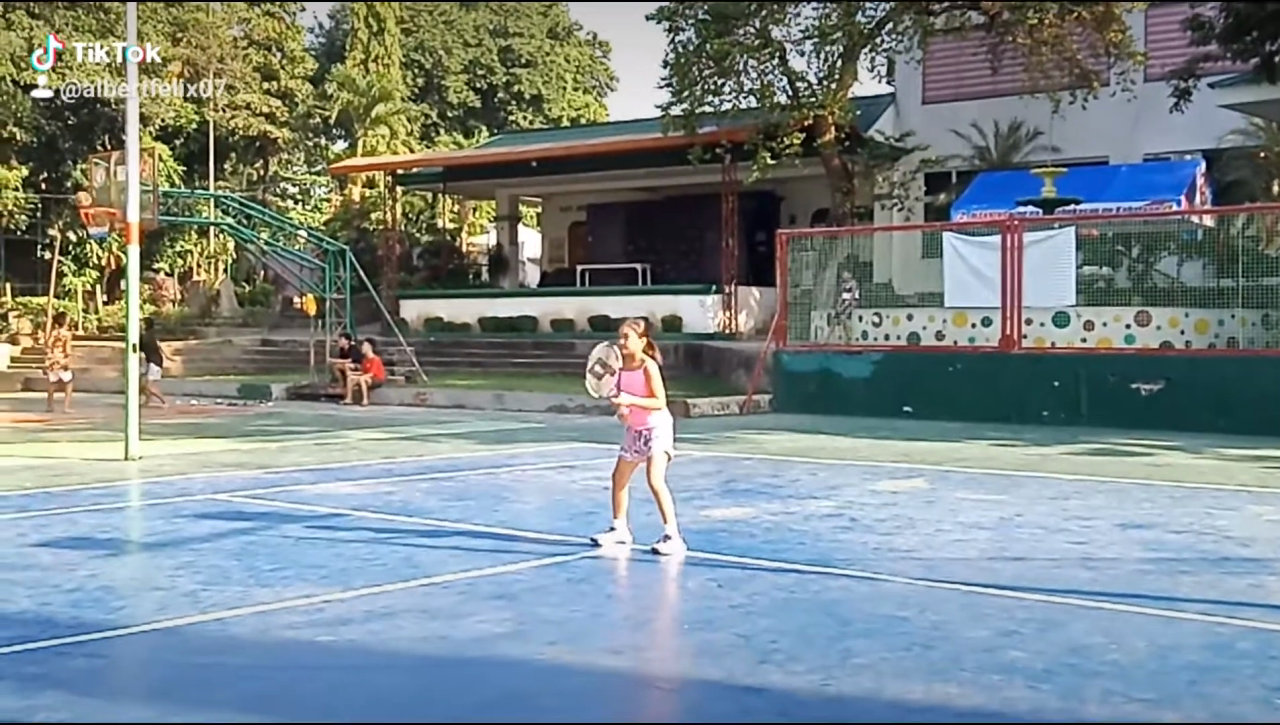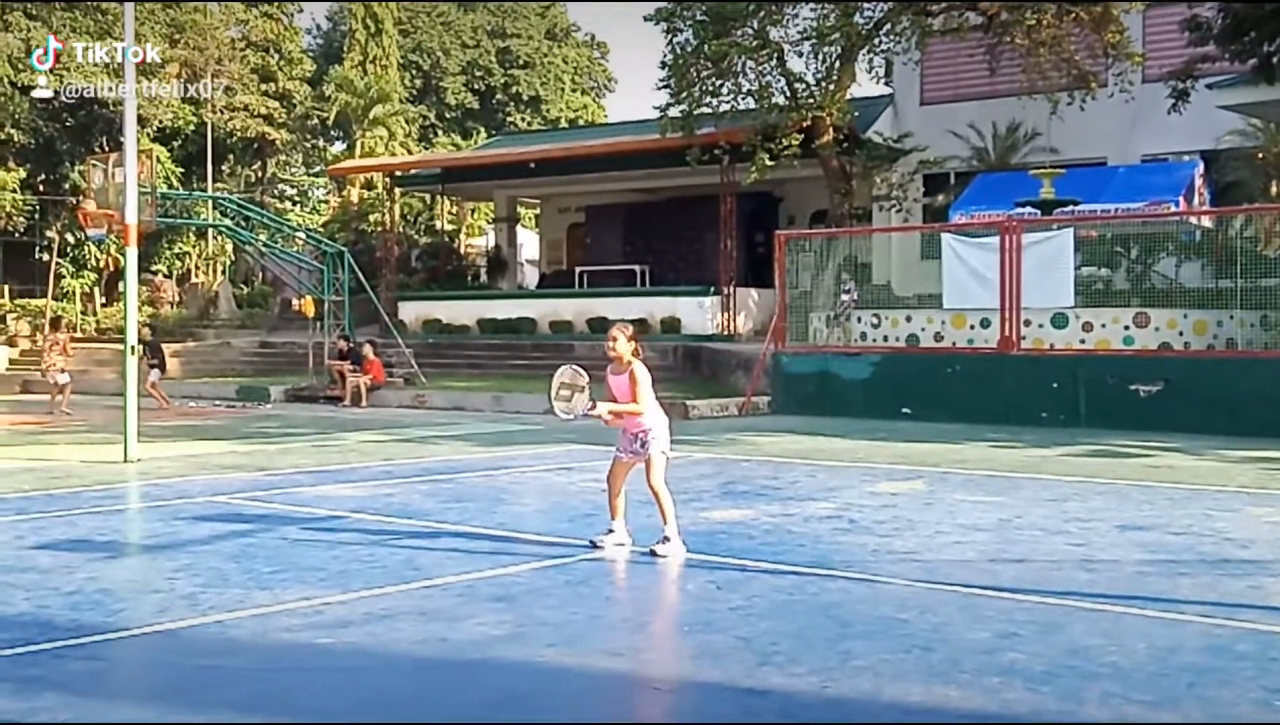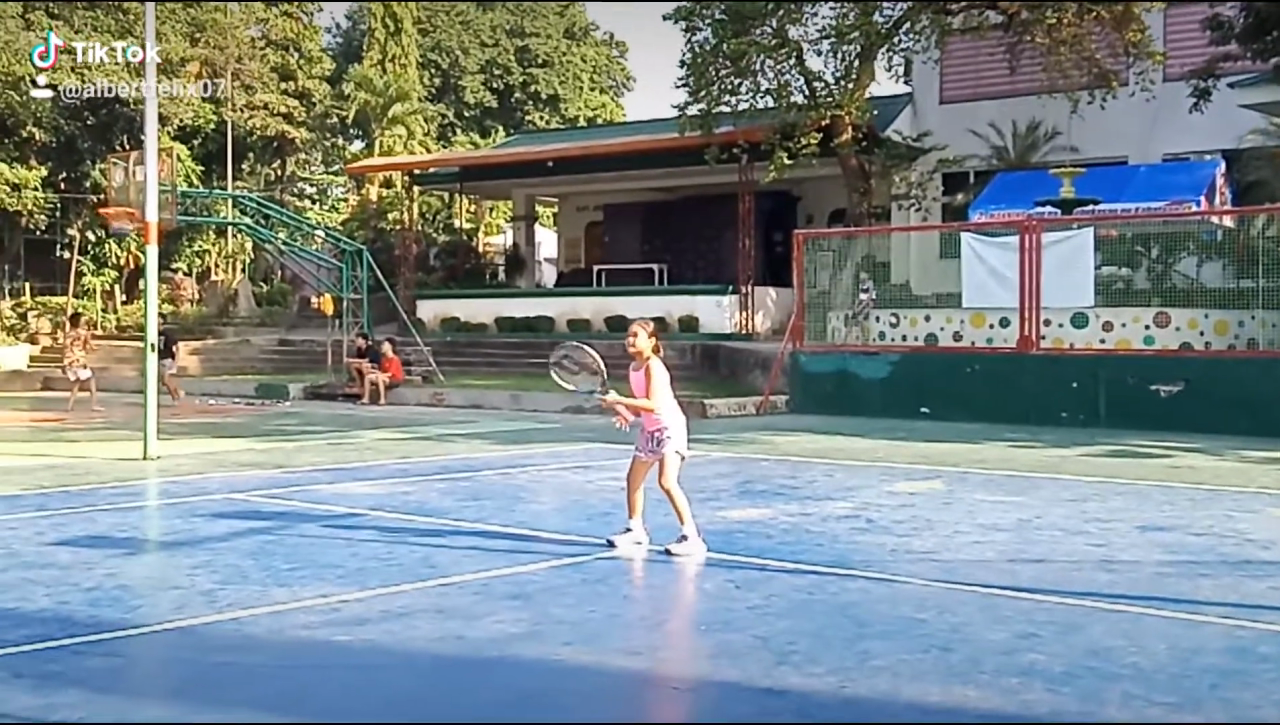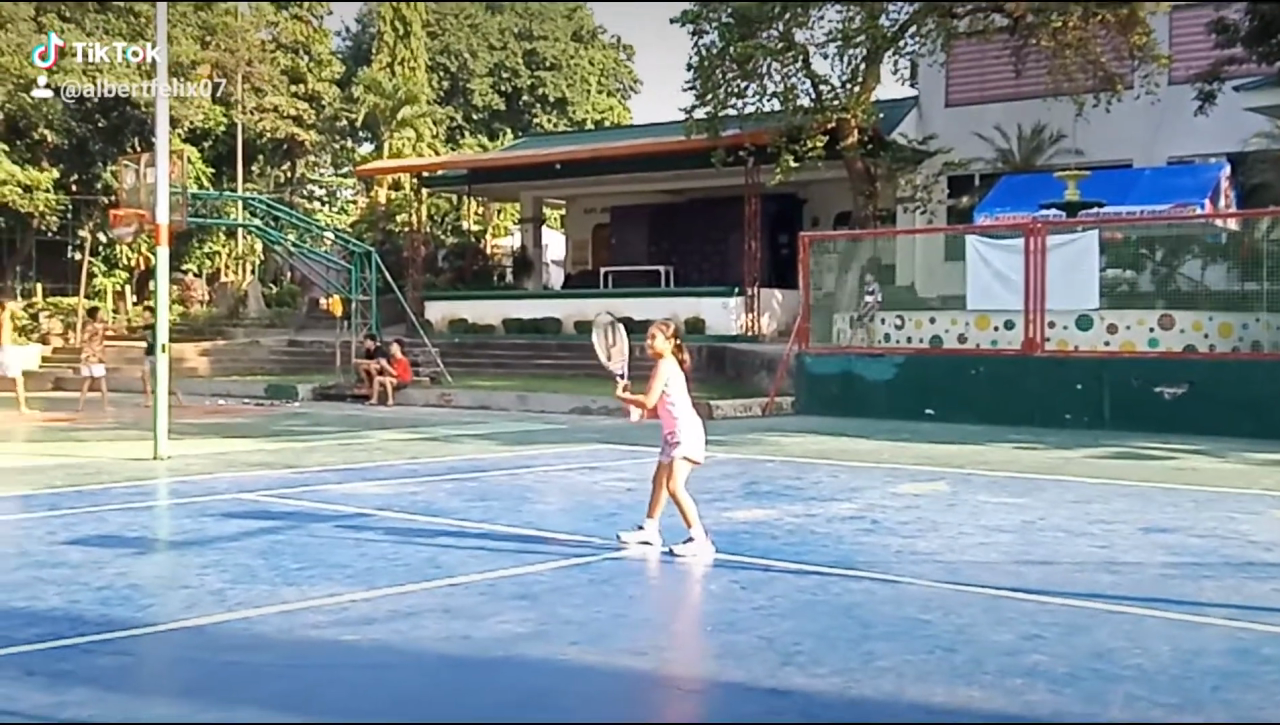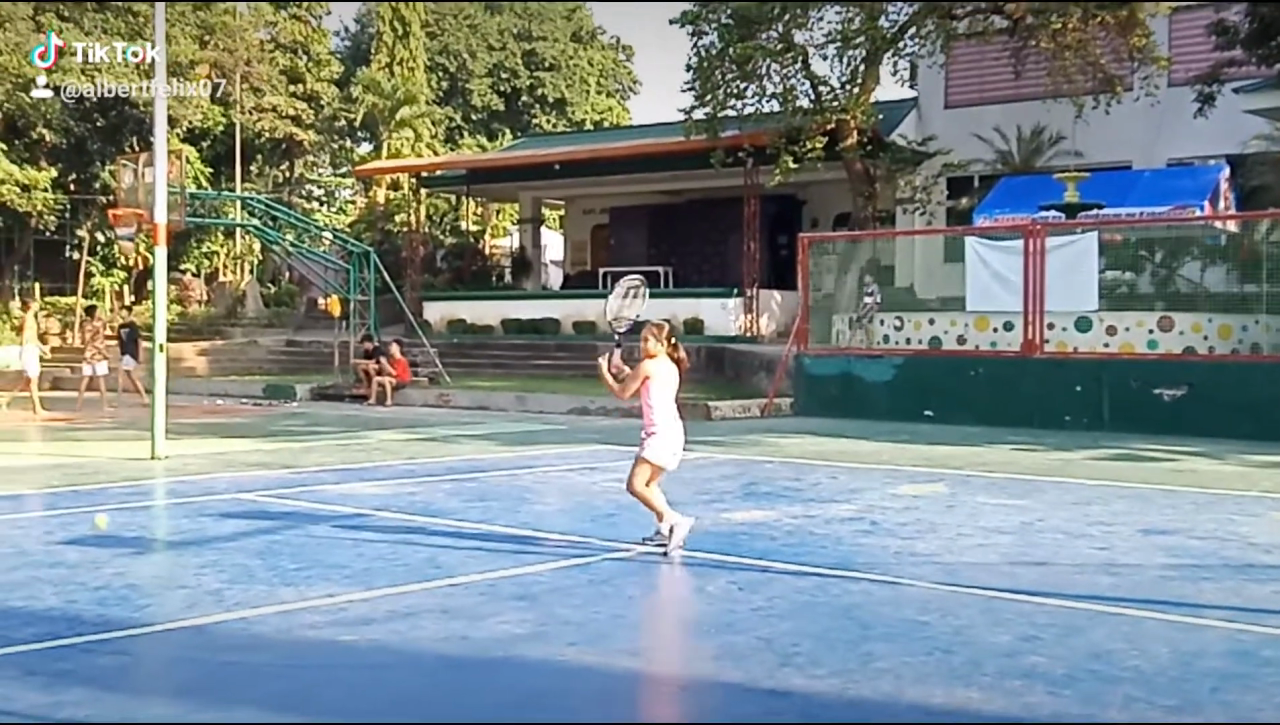
dt=0.3s
person 1, frame 1
left shoulder: (649, 367)
right shoulder: (620, 366)
left elbow: (660, 402)
left wrist: (631, 400)
right wrist: (621, 410)
left hip: (657, 428)
right hip: (635, 429)
left knee: (655, 481)
right knee: (619, 478)
left ankle: (673, 536)
right ankle: (620, 529)
person 1, frame 2
left shoulder: (636, 370)
right shoulder: (610, 371)
left elbow: (641, 408)
left wrist: (609, 407)
right wrist: (611, 416)
left hip: (653, 429)
right hip: (630, 432)
left knee: (655, 482)
right knee: (614, 479)
left ankle: (673, 537)
right ankle: (619, 531)
person 1, frame 3
left shoulder: (653, 366)
right shoulder: (634, 367)
left elbow: (652, 403)
left wrist: (619, 400)
right wrist: (626, 412)
left hip: (670, 428)
right hip: (649, 430)
left knee: (667, 482)
right knee: (634, 478)
left ankle: (691, 536)
right ankle: (636, 529)
person 1, frame 4
left shoulder: (664, 365)
right shoulder: (668, 365)
left elbow: (649, 402)
right elbow: (659, 407)
left wrist: (622, 396)
right wrist: (633, 401)
left hip: (685, 431)
right hip: (674, 433)
left knee: (674, 486)
right knee: (660, 480)
left ankle: (699, 539)
right ankle: (649, 529)
person 1, frame 5
left shoulder: (647, 365)
right shoulder: (671, 367)
left elbow: (623, 393)
left wrist: (605, 373)
right wrist: (623, 371)
left hip: (660, 433)
right hip: (670, 432)
left knee: (635, 485)
right knee: (648, 484)
left ankle: (675, 520)
right ankle: (666, 530)
